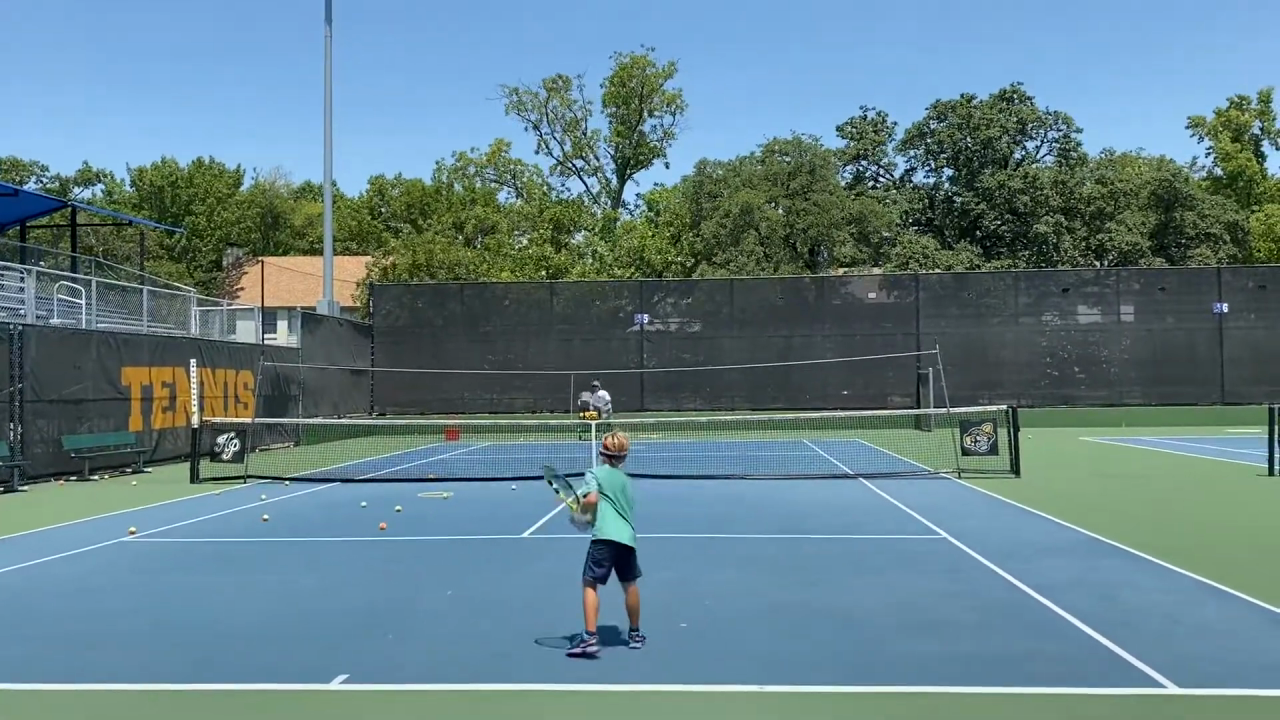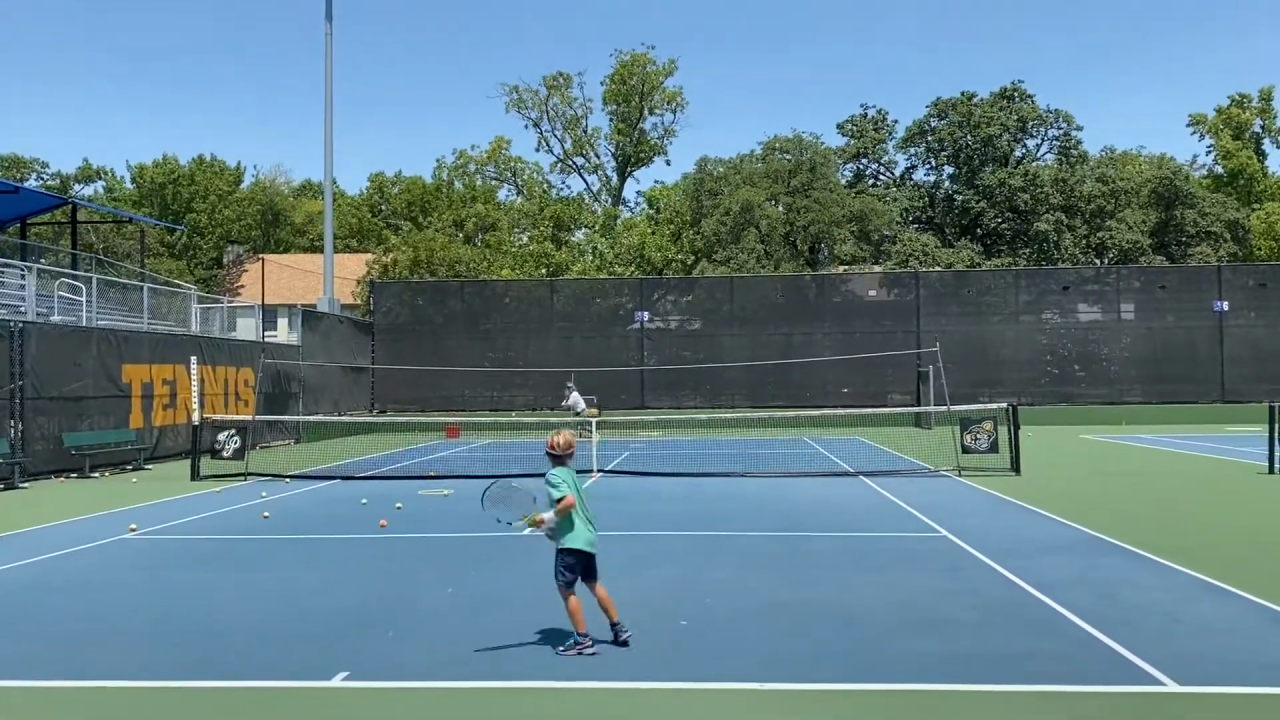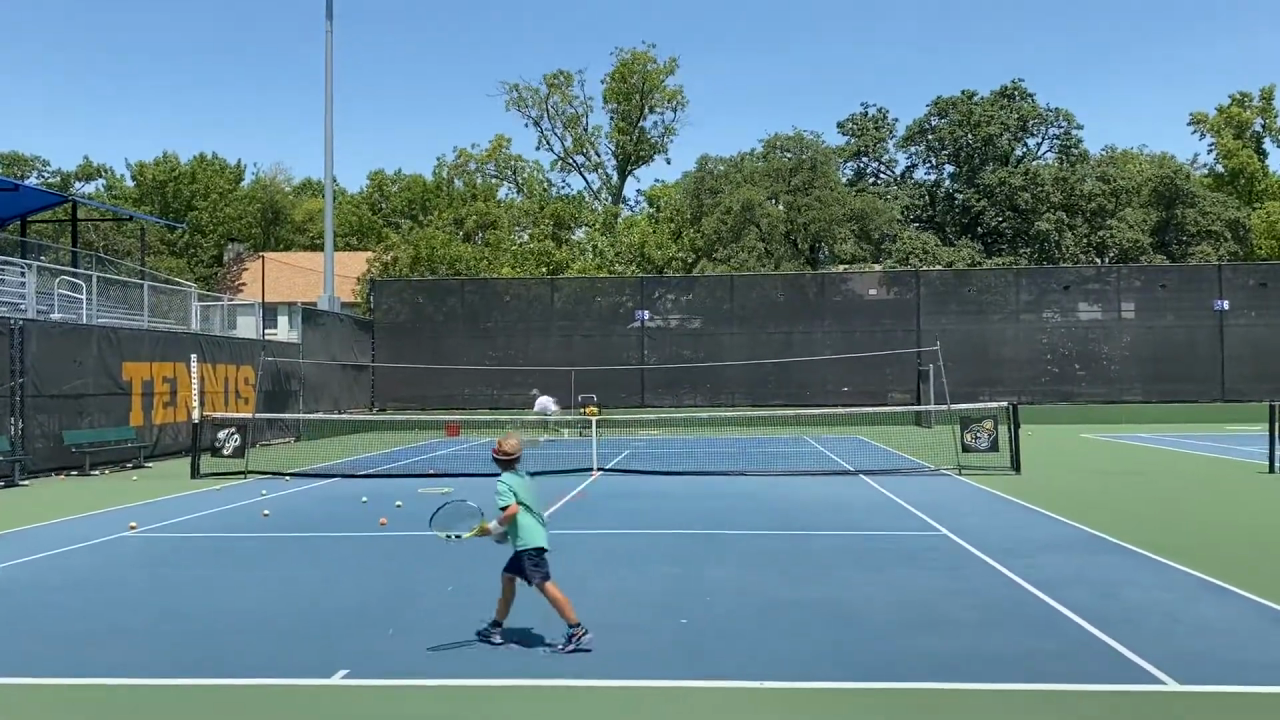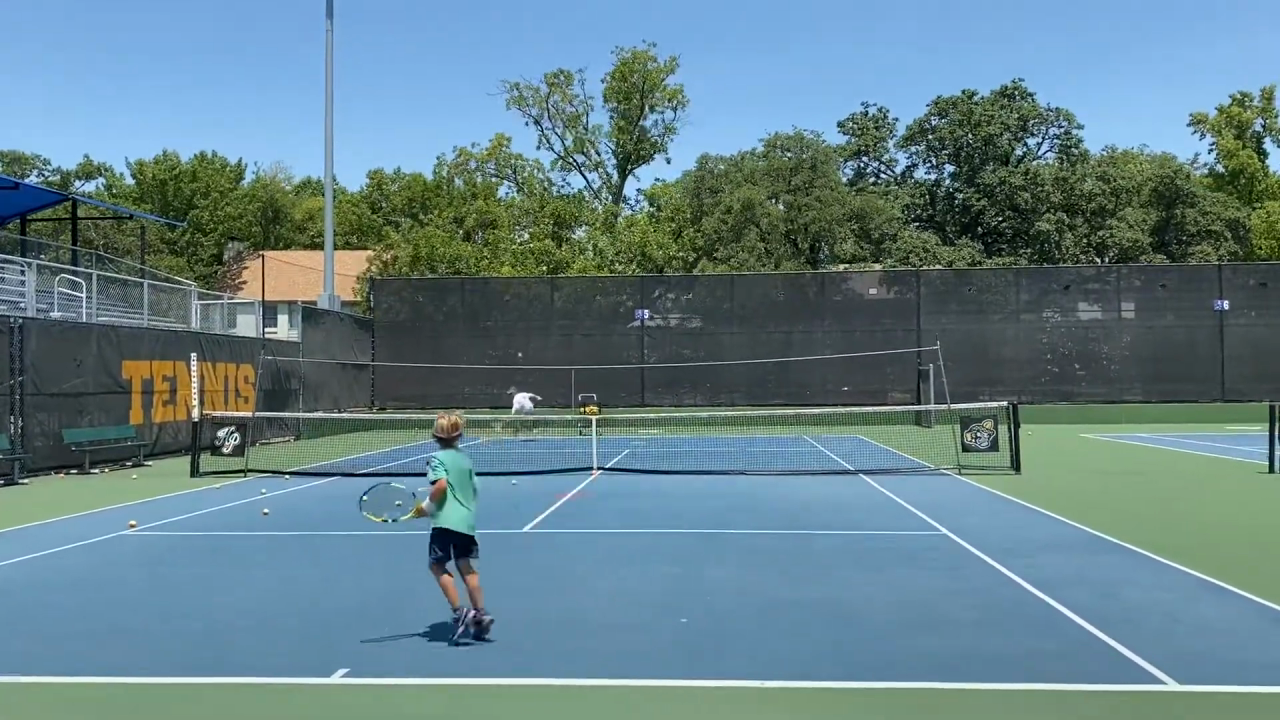
dt=0.3s
person 1, frame 1
left shoulder: (595, 473)
right shoulder: (625, 479)
left elbow: (591, 500)
left wrist: (580, 512)
right wrist: (589, 513)
left hip: (605, 537)
right hip: (627, 537)
left knee: (590, 584)
right knee: (630, 585)
left ankle: (590, 637)
right ankle: (635, 634)
person 1, frame 2
left shoulder: (553, 476)
right shoulder: (571, 474)
left elbow: (568, 502)
left wrist: (545, 519)
right wrist: (550, 524)
left hip: (570, 542)
right hip: (588, 537)
left knee: (565, 588)
right knee: (593, 584)
left ankle: (583, 640)
right ankle: (619, 628)
person 1, frame 3
left shoulder: (503, 481)
right shoulder: (523, 477)
left elbow: (511, 511)
left wrist: (492, 528)
right wrist: (504, 532)
left hip: (529, 542)
right hip: (532, 539)
left knee: (544, 585)
right knee: (507, 577)
left ankle: (577, 631)
right ankle: (495, 628)
person 1, frame 4
left shoulder: (438, 458)
right shoulder: (466, 458)
left elbow: (441, 485)
right elbow: (474, 490)
left wrist: (426, 507)
left hip: (448, 522)
right hip: (469, 522)
left knee: (438, 567)
right knee: (466, 567)
left ankle: (460, 612)
right ankle: (479, 614)
